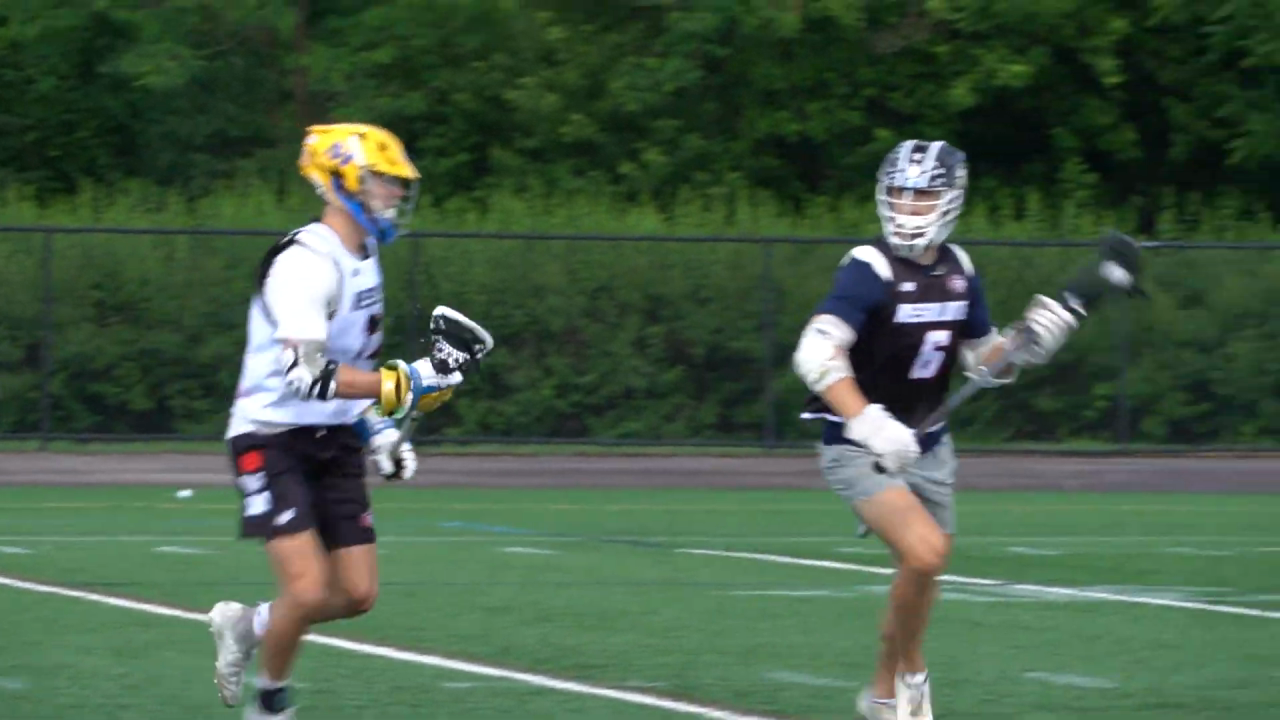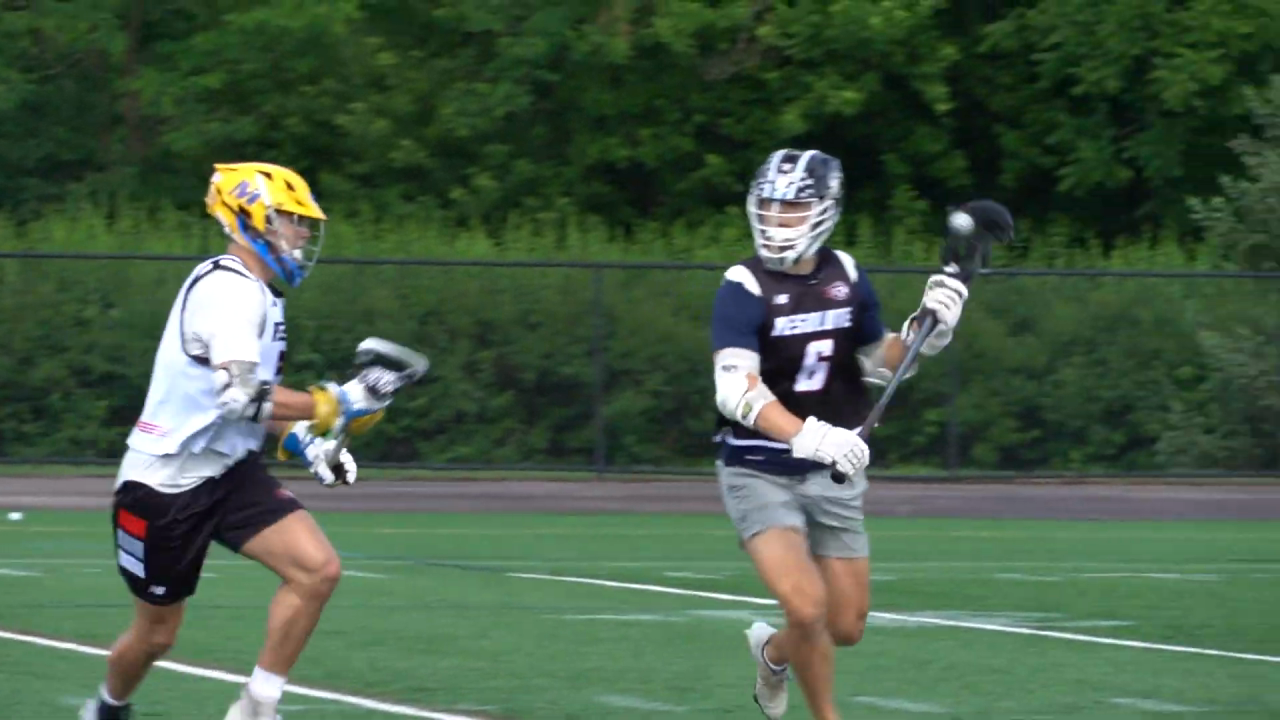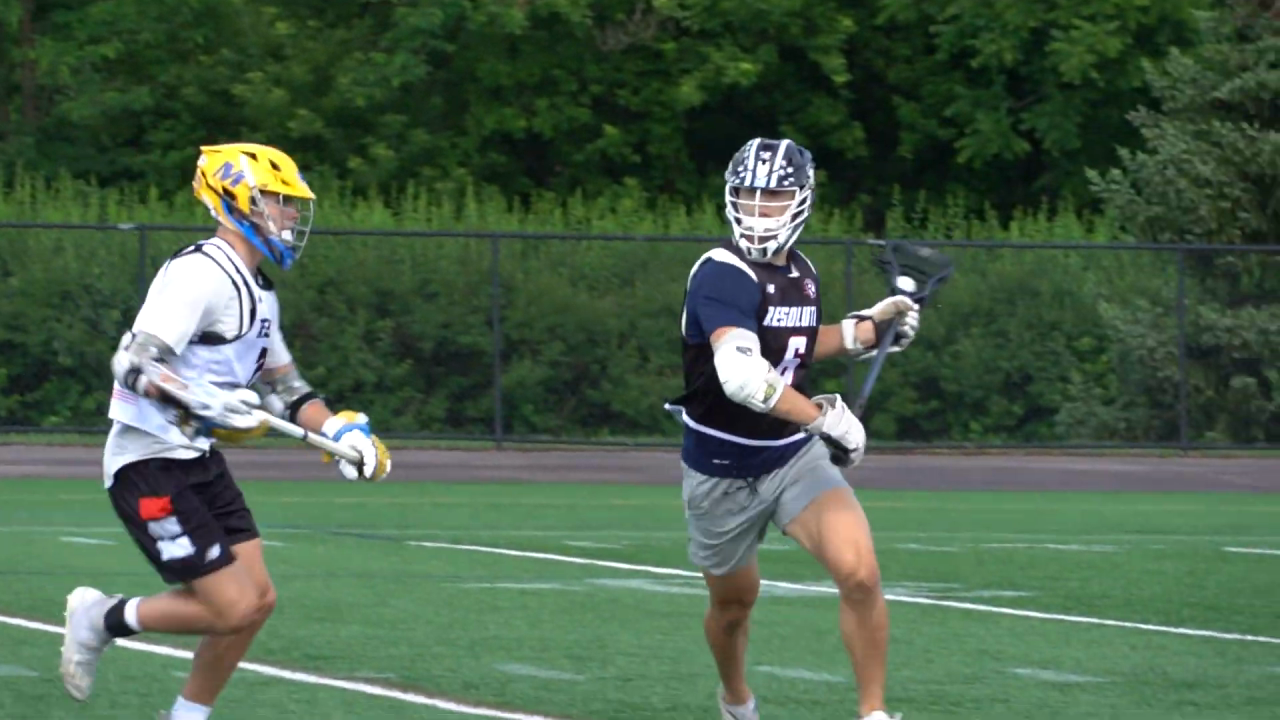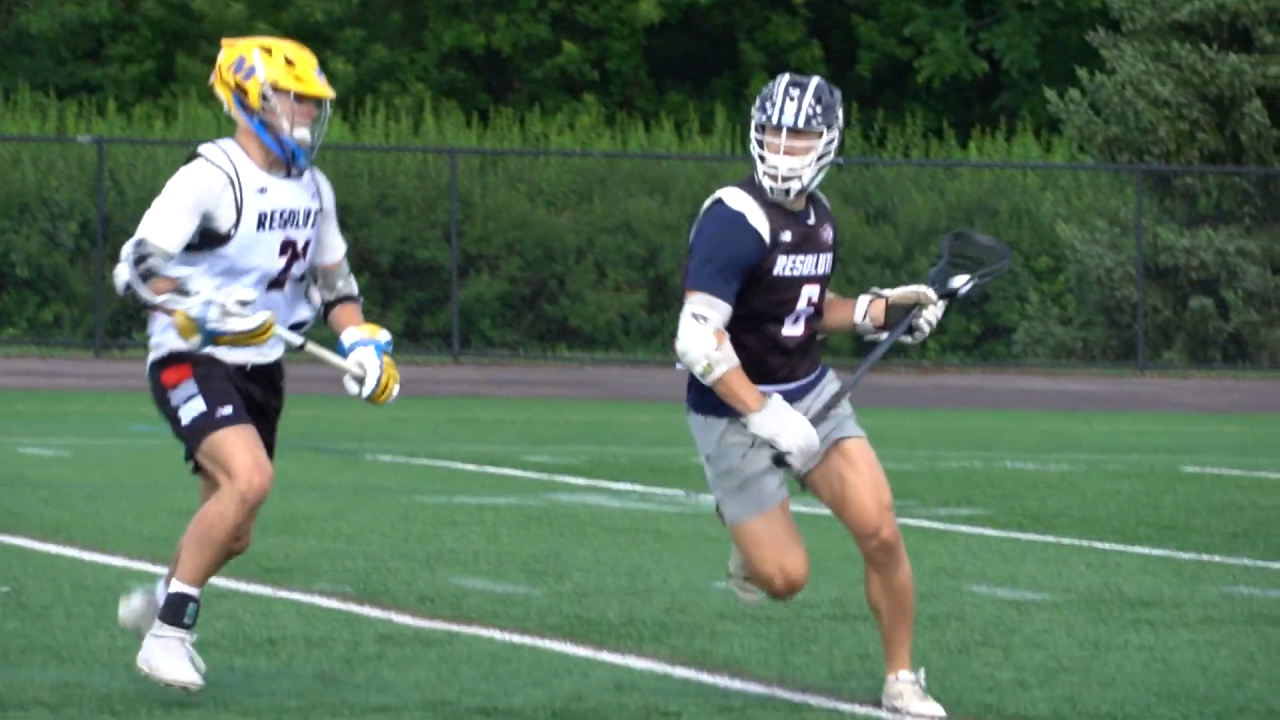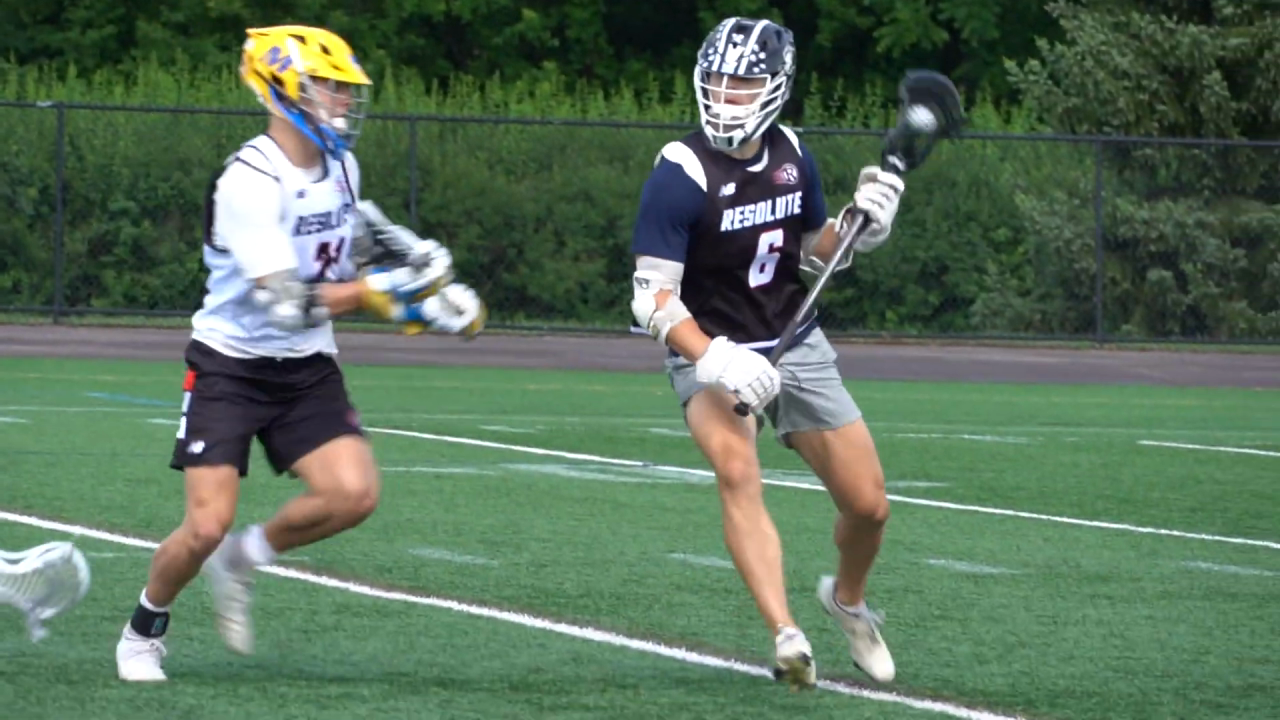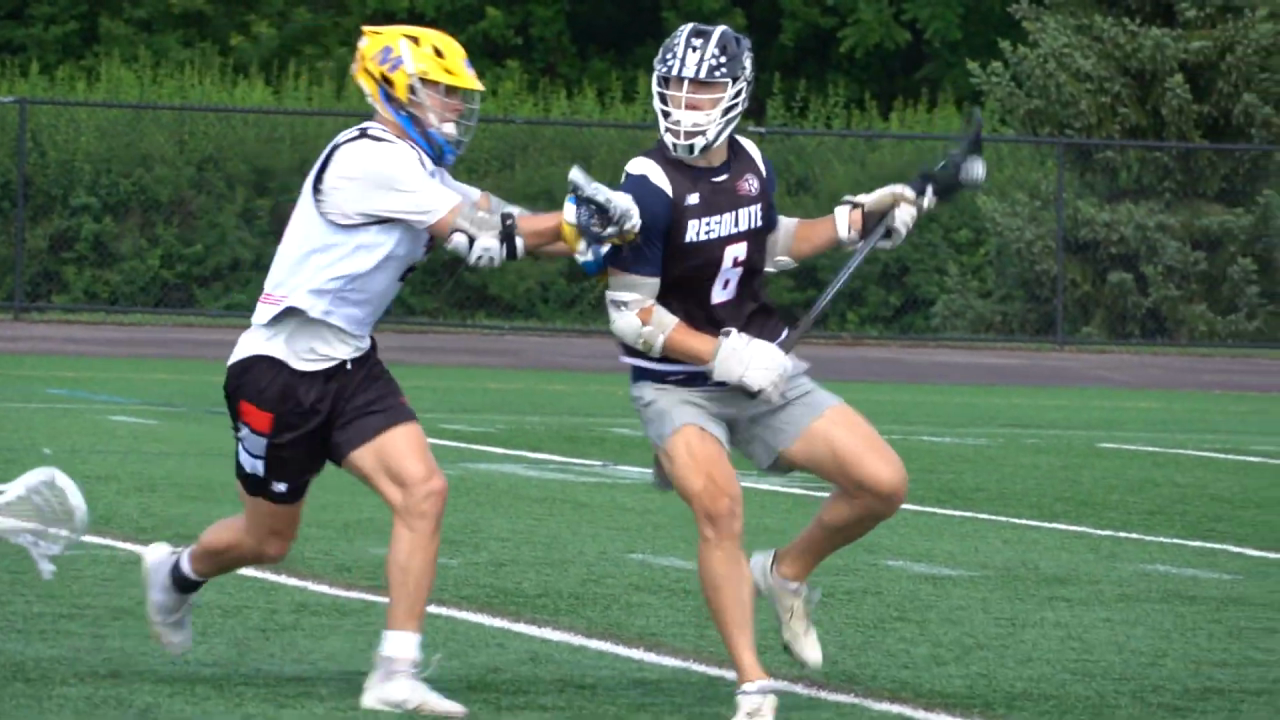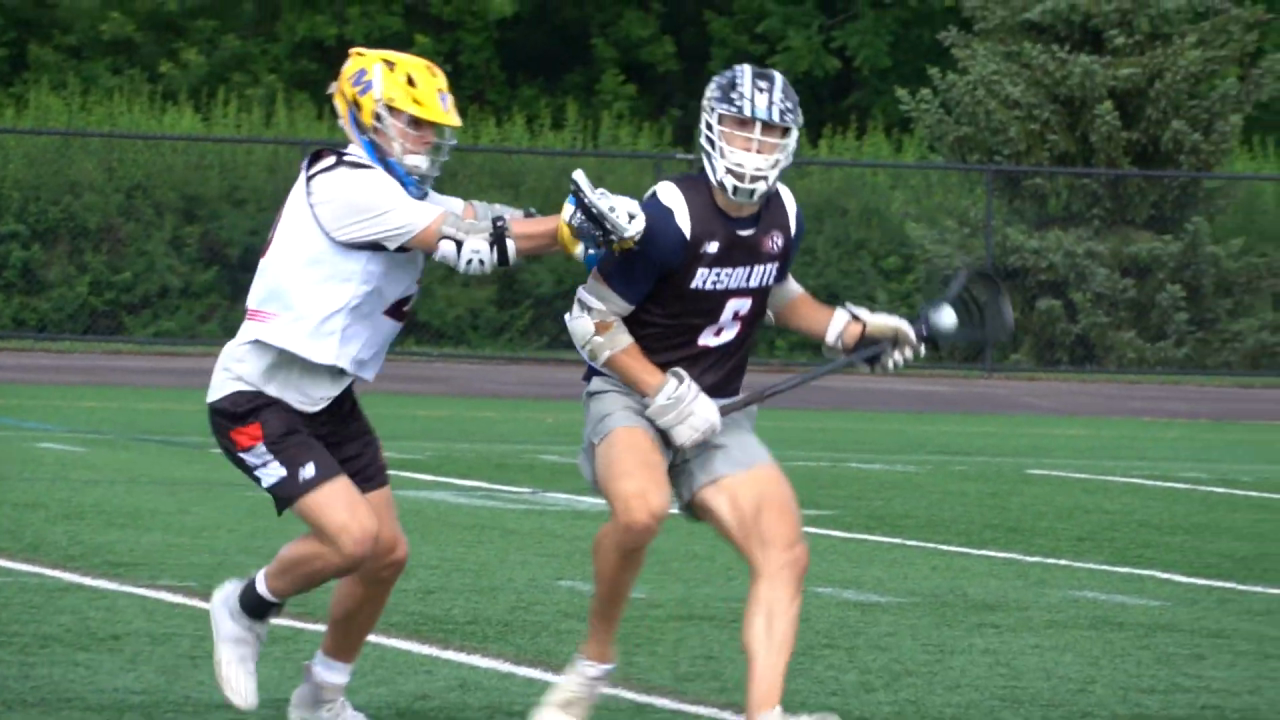
dt=0.3s
person 1, frame 1
left shoulder: (363, 260)
right shoulder: (304, 261)
right elbow: (306, 372)
left wrist: (376, 426)
right wrist: (399, 386)
left hip: (334, 443)
right hip: (271, 440)
left knee: (355, 592)
right knee: (308, 588)
left ankle: (246, 626)
person 1, frame 2
left shoulder: (259, 293)
right shoulder: (224, 288)
right elbow: (238, 395)
left wrist: (307, 443)
right wrist: (331, 408)
left hip: (230, 472)
right hip: (164, 482)
left knee: (319, 569)
right knee: (157, 635)
person 1, frame 3
left shoulder: (260, 289)
right shoulder: (201, 272)
left elbow: (286, 386)
right elbow: (135, 362)
left wrist: (346, 431)
right wrist: (203, 409)
left hip: (198, 461)
right hip: (150, 462)
left knee: (254, 604)
right knee: (229, 609)
right ankle: (103, 619)
person 1, frame 4
left shoulder: (311, 185)
right shoulder: (208, 176)
left elbow: (334, 282)
right elbow: (135, 268)
left wrist: (364, 344)
right wrist: (195, 312)
left hip: (260, 369)
right hip: (192, 360)
left knee: (230, 533)
right knee: (247, 484)
left ankle: (152, 609)
right ankle: (169, 636)
person 1, frame 5
left shoulder: (338, 166)
right shoulder: (249, 184)
left elbow: (364, 248)
right elbow: (287, 304)
left wrist: (425, 291)
right wrist: (383, 293)
left hip: (305, 364)
right hip: (231, 363)
left knee: (353, 497)
right knee: (207, 525)
left ankle: (243, 559)
right ankle: (141, 634)
person 1, frame 6
left shoulder: (411, 165)
right shoulder: (373, 159)
left elbow: (481, 222)
right elbow: (480, 241)
left wrist: (572, 226)
right wrist: (569, 222)
left hip: (348, 363)
right hip: (281, 368)
left knee: (424, 492)
right knee: (265, 541)
right ankle: (177, 572)
person 1, frame 7
left shoulder: (390, 184)
right shoulder: (343, 181)
left elbow: (483, 225)
right elbow: (466, 245)
left wrist: (582, 222)
right wrist: (568, 225)
left hip: (322, 399)
right hip: (256, 400)
left knee: (385, 554)
right knee: (350, 540)
right ankle: (245, 607)
person 2, frame 1
left shoulder: (959, 268)
right shoulder: (867, 269)
left elbow: (989, 365)
right elbow: (814, 355)
left wrist: (1033, 337)
right wrist: (869, 421)
left hip: (926, 447)
right hip: (858, 448)
left knee: (920, 578)
right knee: (926, 554)
person 2, frame 2
left shoulder: (846, 273)
right shoulder: (742, 289)
left elbow: (880, 363)
right elbow: (734, 389)
left wrist: (931, 326)
right wrist: (808, 436)
left hip: (834, 471)
right hip: (758, 473)
left knee: (844, 627)
right knee: (807, 614)
left ankle: (773, 650)
person 2, frame 3
left shoulder: (799, 270)
right shoulder: (723, 272)
right elbow: (741, 374)
left wrist: (869, 325)
right wrist: (826, 415)
left hip: (794, 457)
right hip: (721, 471)
left knee: (860, 574)
right knee: (734, 610)
person 2, frame 4
left shoulder: (818, 215)
right shoulder: (732, 217)
right elbow: (697, 339)
left wrist: (883, 309)
right wrist: (764, 413)
left hip: (806, 397)
right hip: (734, 414)
left knee: (880, 533)
right knee: (787, 578)
right ankle: (752, 544)
person 2, frame 5
left shoulder: (791, 154)
right shoulder: (679, 174)
left elbow: (821, 251)
right elbow: (651, 296)
left wrist: (864, 218)
right wrist: (715, 357)
left hip: (794, 349)
right hip: (711, 361)
left knee: (867, 507)
right knee: (737, 469)
left ankle: (849, 602)
right ankle: (785, 637)
person 2, frame 6
left shoulder: (749, 161)
right shoulder: (647, 185)
right elbow: (629, 314)
left wrist: (858, 219)
right wrist: (723, 354)
left hip: (764, 370)
right hip: (677, 384)
left knee: (884, 482)
right knee: (718, 504)
left ankle: (786, 569)
person 2, frame 7
left shoulder: (781, 212)
right shoulder: (670, 214)
right elbow: (590, 320)
left wrist: (854, 326)
right wrist: (665, 391)
left hip: (713, 415)
right hip: (634, 395)
left knee: (784, 552)
right knee: (640, 513)
right ankle: (593, 659)
